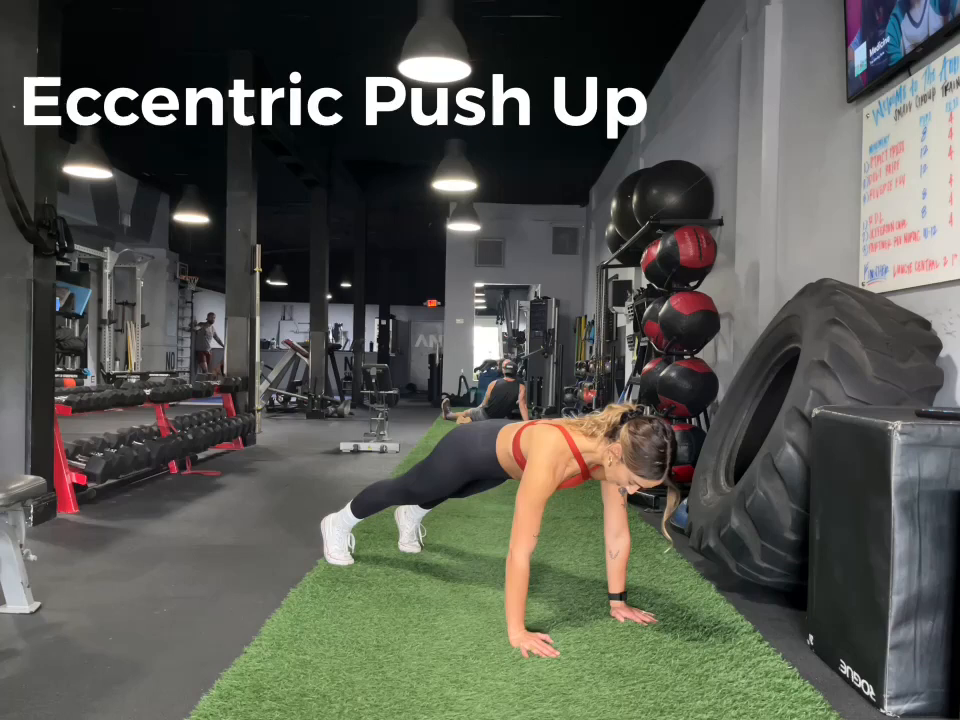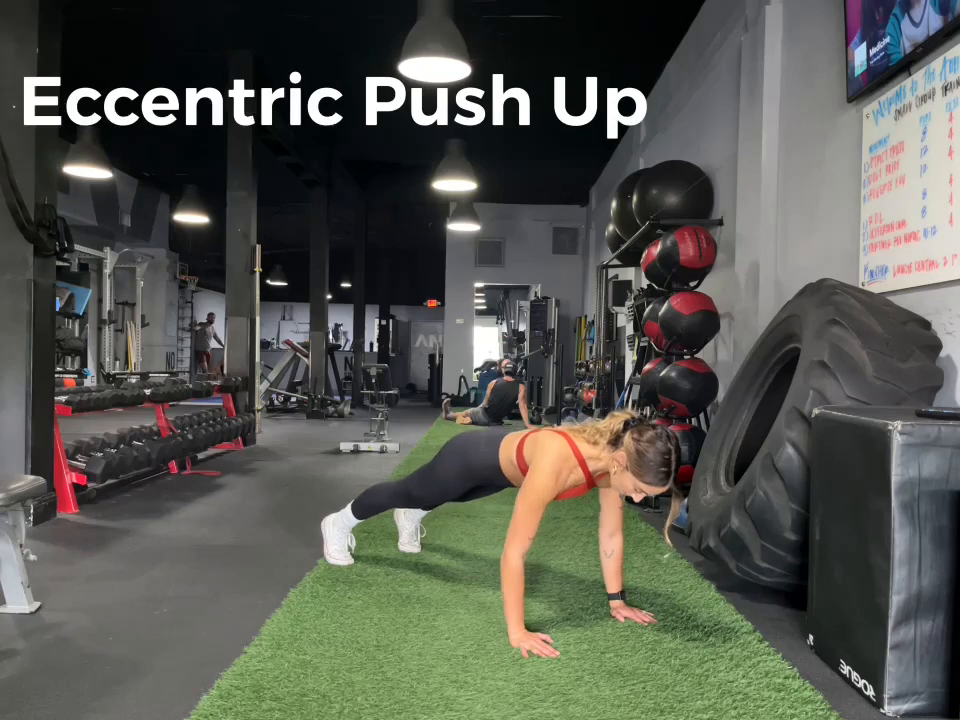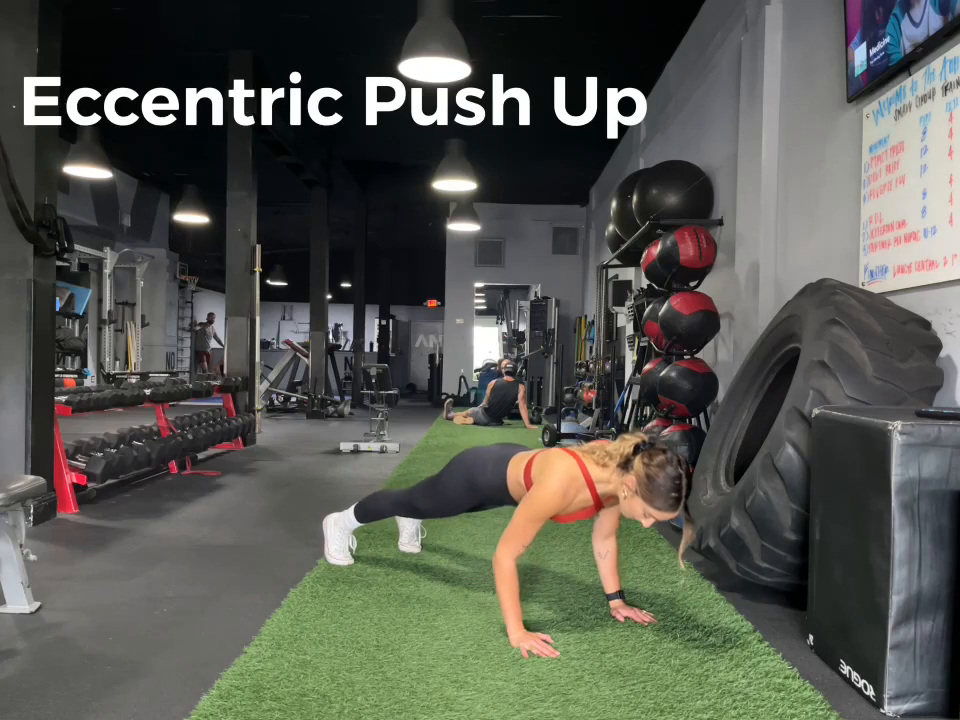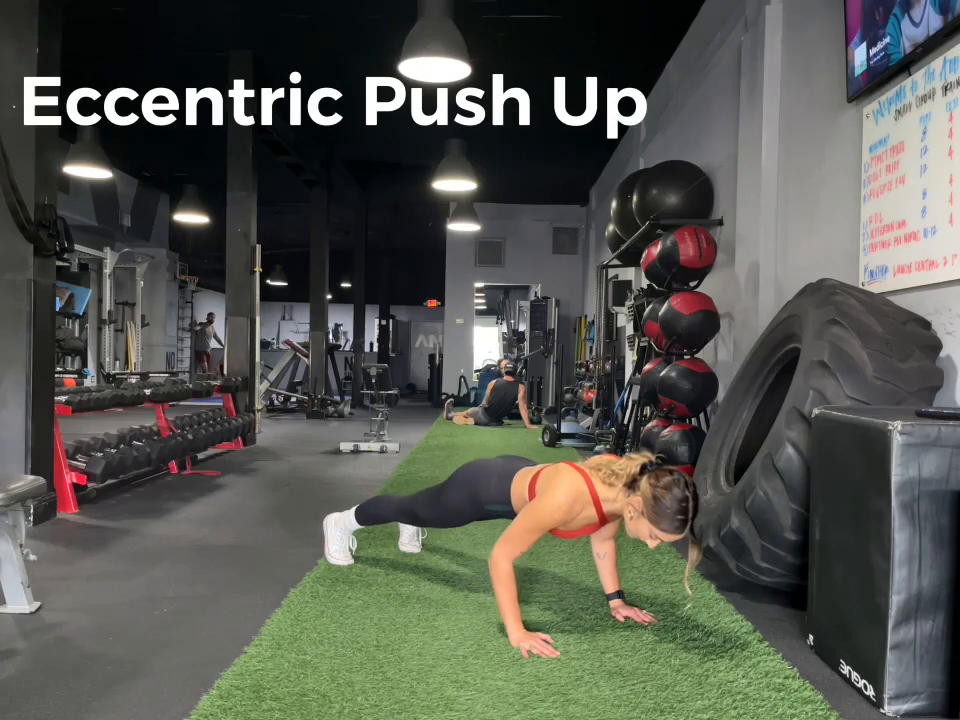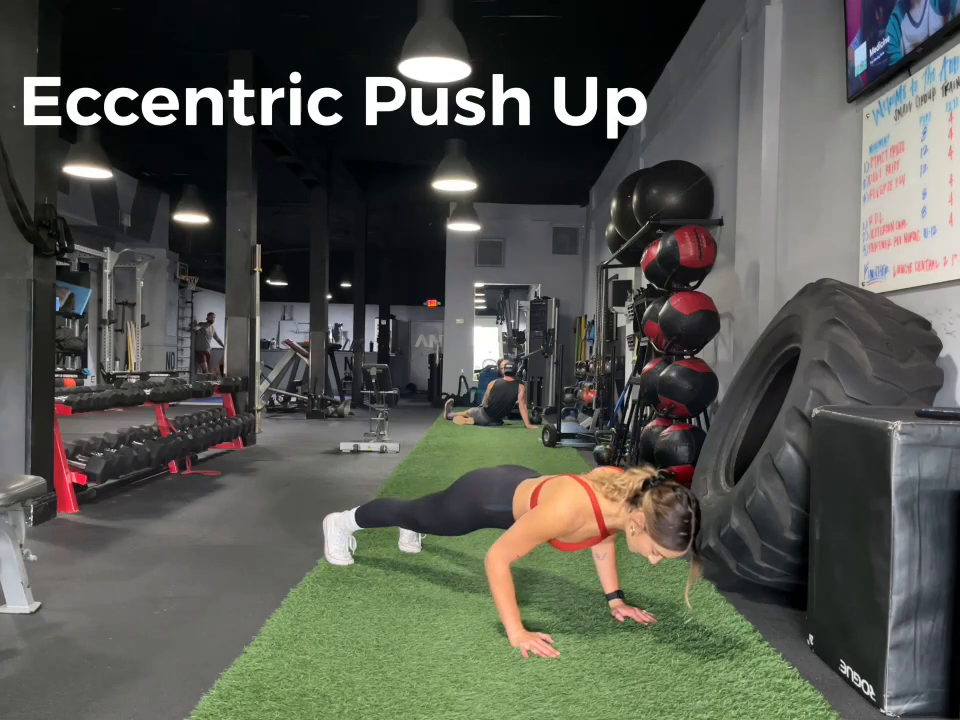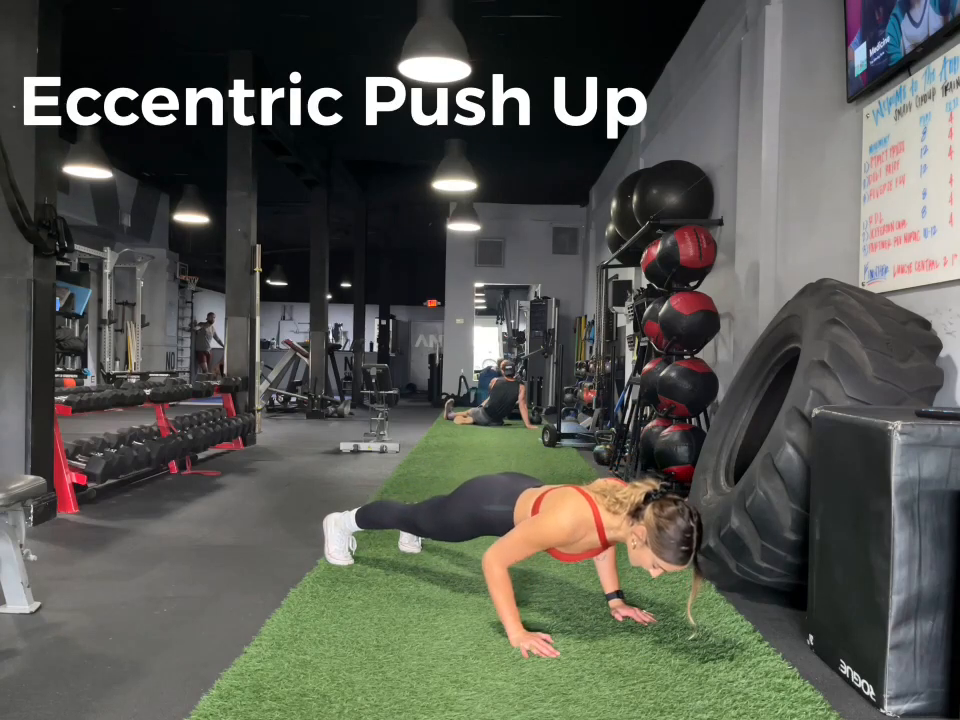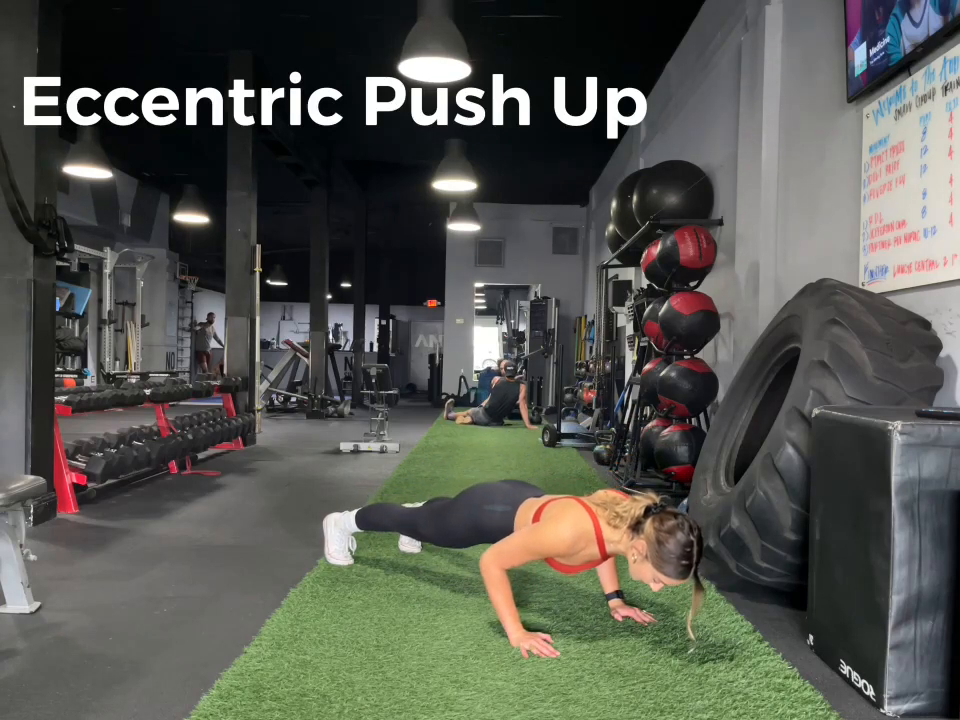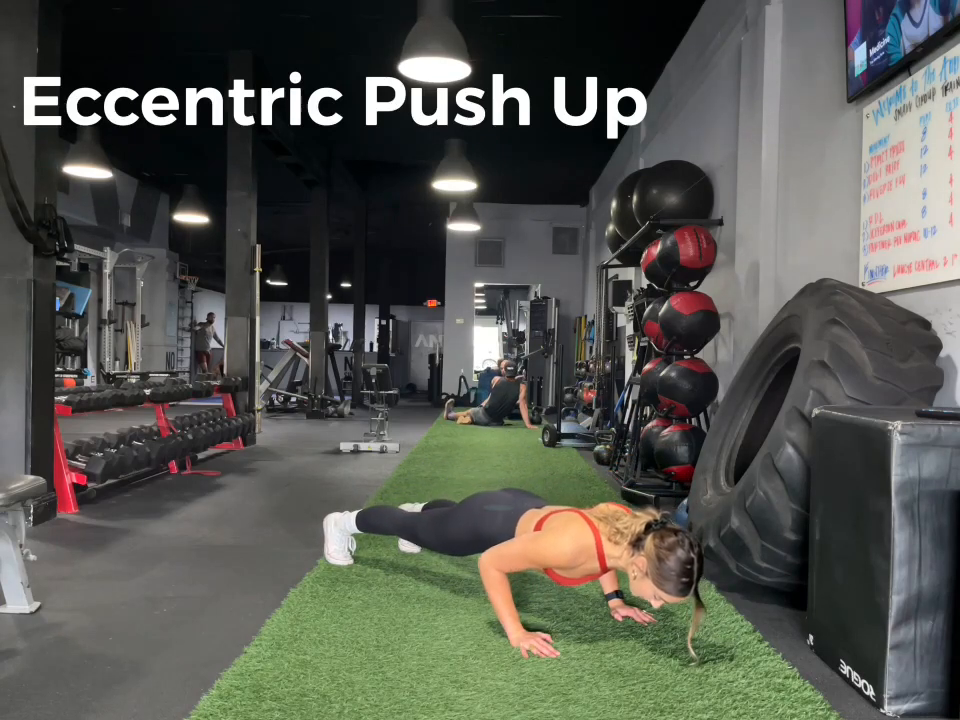
dt=0.3s
person 1, frame 1
left shoulder: (614, 449)
right shoulder: (553, 455)
left elbow: (618, 533)
right elbow: (520, 551)
left wrist: (618, 600)
right wrist: (516, 632)
left hip: (504, 452)
right hip: (472, 449)
left knee: (450, 494)
right knee: (405, 490)
left ankle: (410, 518)
right ankle: (339, 522)
person 1, frame 2
left shoulder: (616, 457)
right shoulder: (555, 462)
left elbow: (612, 534)
right elbow: (514, 552)
left wrist: (616, 599)
right wrist: (516, 631)
left hip: (505, 455)
right hip: (474, 457)
left knee: (437, 498)
right knee: (407, 493)
left ankle: (410, 520)
right ankle: (339, 522)
person 1, frame 3
left shoulder: (622, 473)
right shoulder: (563, 481)
left elbow: (605, 538)
right elbow: (505, 555)
left wrist: (615, 599)
right wrist: (517, 632)
left hip: (514, 467)
right hip: (481, 475)
right knee: (410, 501)
left ankle: (411, 525)
right ankle: (341, 522)
person 1, frame 4
left shoulder: (628, 486)
right shoulder: (567, 497)
left elbow: (603, 539)
right elbow: (500, 557)
left wrist: (615, 599)
right wrist: (517, 632)
left hip: (517, 477)
right hip: (484, 488)
right knee: (410, 508)
left ankle: (411, 527)
right ankle: (341, 522)
person 1, frame 5
left shoulder: (630, 497)
right shoulder: (570, 508)
left elbow: (602, 539)
right elbow: (496, 559)
left wrist: (614, 598)
right wrist: (516, 632)
left hip: (519, 488)
right hip: (486, 498)
right knee: (415, 515)
left ankle: (411, 531)
right ankle: (341, 522)
person 1, frame 6
left shoulder: (631, 506)
right shoulder: (570, 520)
right elbow: (493, 560)
left wrist: (614, 598)
right wrist: (516, 632)
left hip: (521, 494)
right hip: (487, 505)
right knee: (414, 519)
left ankle: (414, 526)
right ankle: (342, 522)
person 1, frame 7
left shoulder: (632, 516)
right shoulder: (571, 532)
right elbow: (491, 563)
left wrist: (614, 599)
right wrist: (516, 633)
left hip: (523, 502)
right hip: (487, 515)
right knee: (412, 525)
left ankle: (416, 508)
right ankle: (343, 522)
person 1, frame 8
left shoulder: (635, 531)
right shoulder: (571, 545)
right elbow: (490, 564)
left wrist: (614, 599)
right wrist: (516, 632)
left hip: (523, 511)
right hip: (488, 523)
left knee: (441, 517)
right knee: (413, 530)
left ankle: (416, 508)
right ankle: (342, 522)
